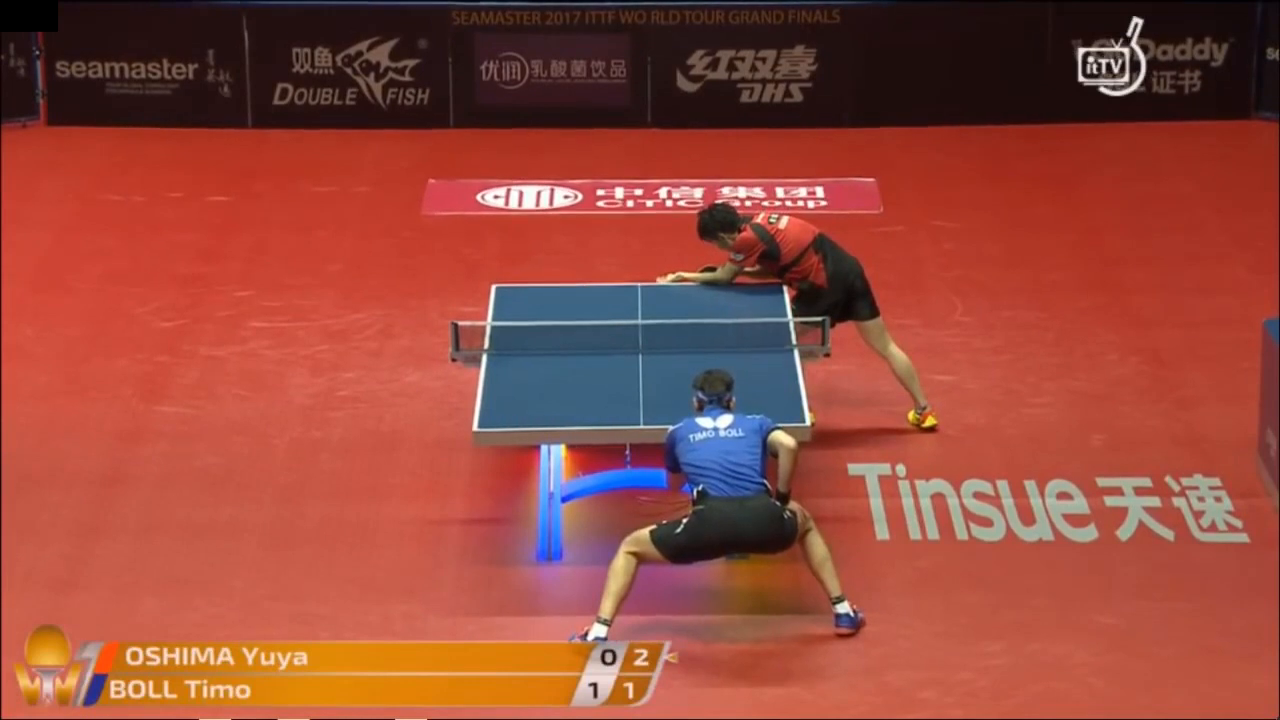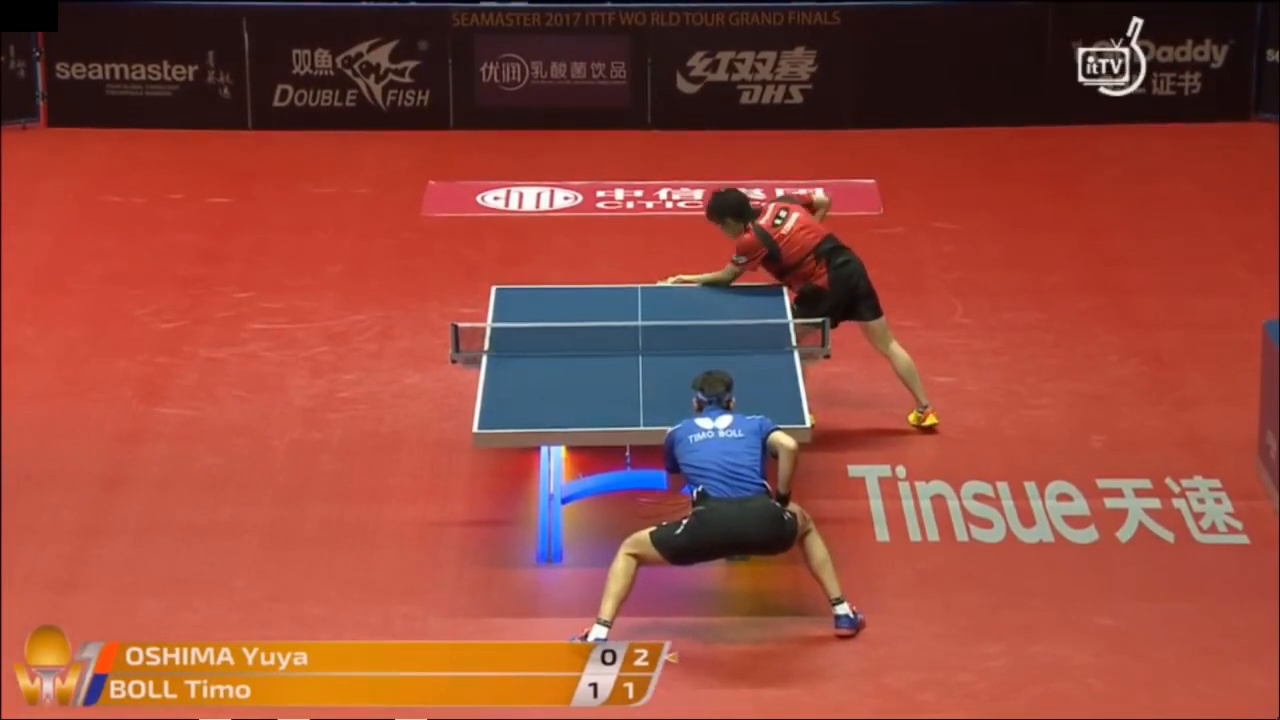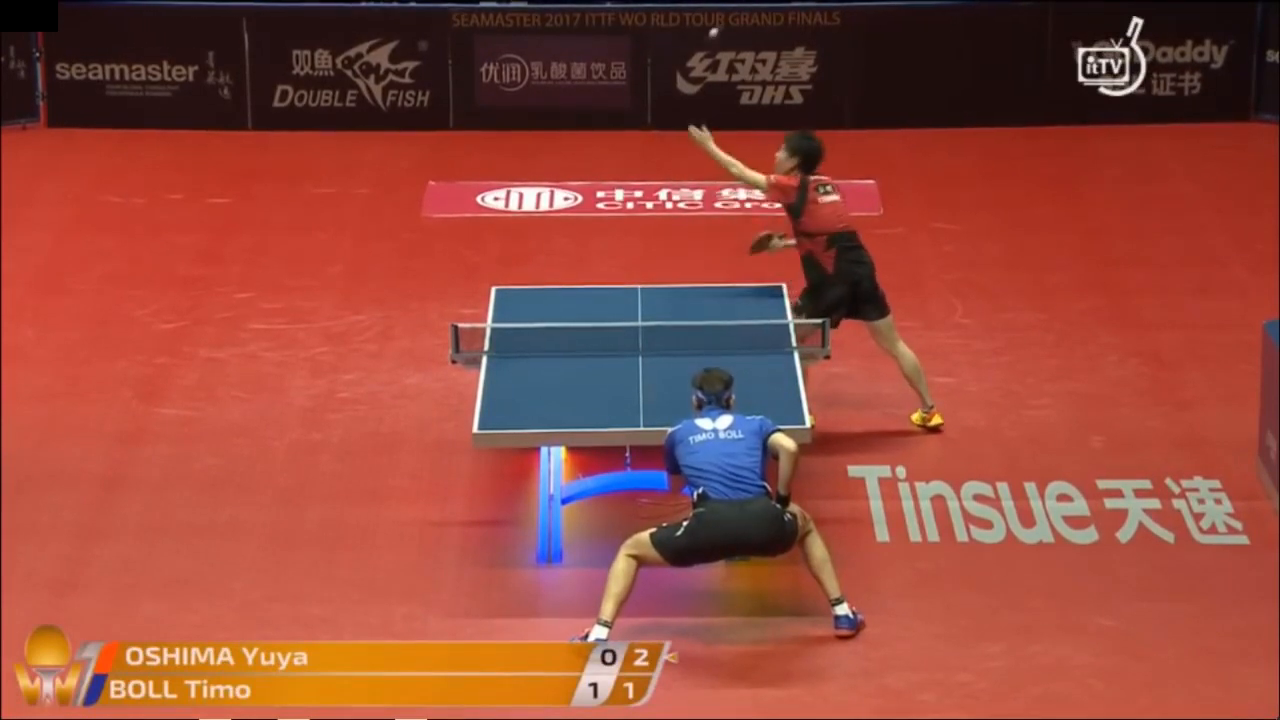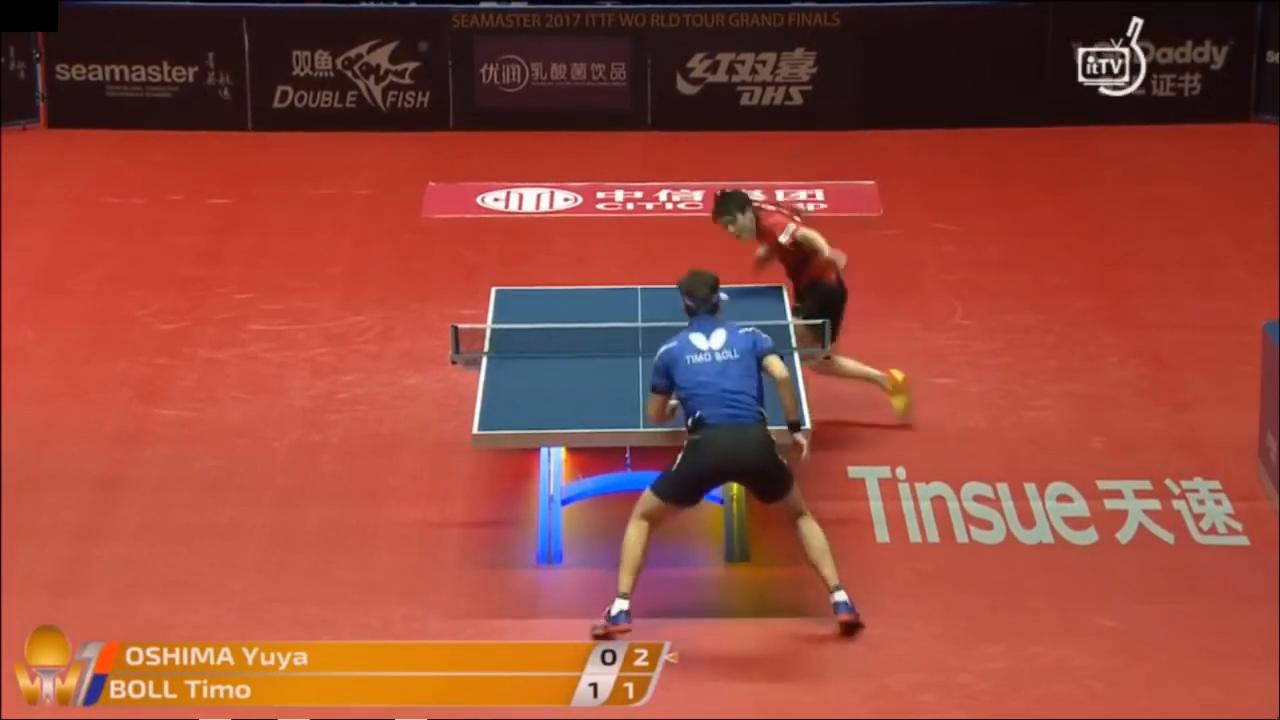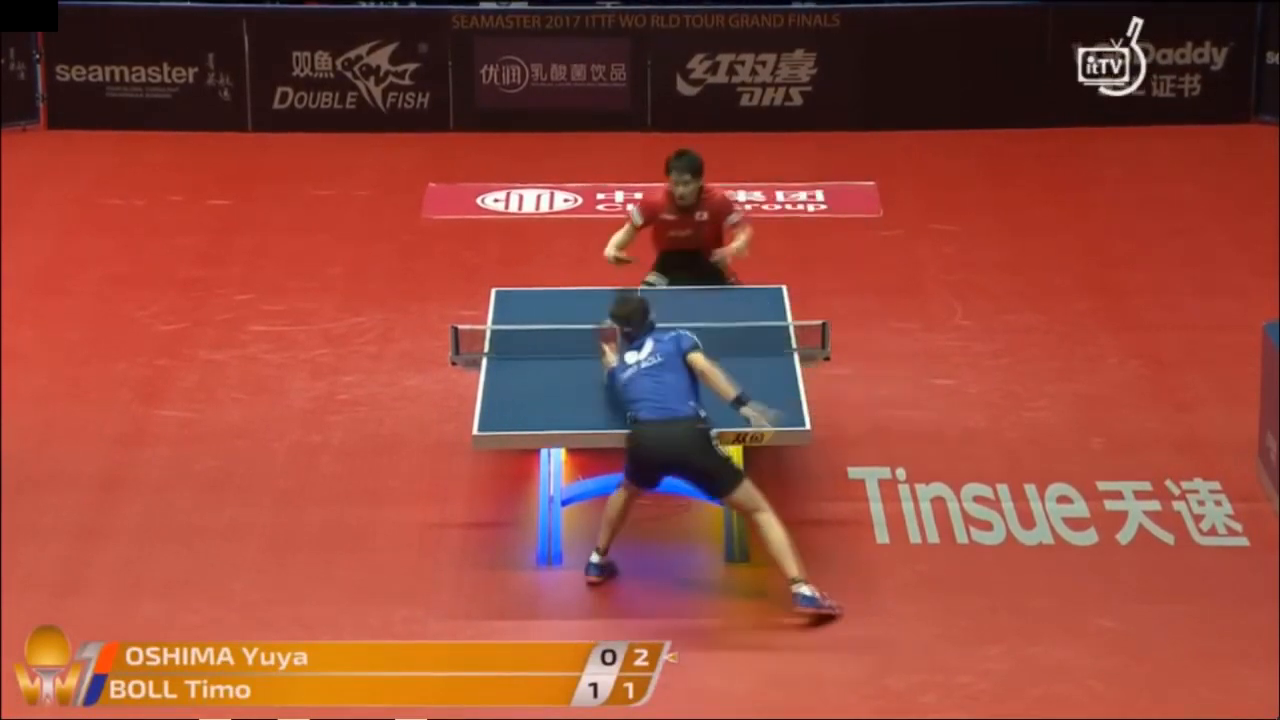
dt=0.7s
person 1, frame 1
left shoulder: (679, 431)
right shoulder: (756, 423)
right elbow: (788, 445)
right wrist: (783, 498)
left hip: (710, 523)
right hip: (762, 521)
left knee: (630, 548)
right knee: (805, 523)
left ankle: (598, 634)
right ankle: (843, 613)
person 1, frame 2
left shoulder: (678, 433)
right shoulder: (755, 423)
right elbow: (788, 446)
right wrist: (782, 499)
left hip: (709, 524)
right hip: (762, 521)
left knee: (630, 550)
right knee: (804, 524)
left ankle: (598, 636)
right ankle: (843, 615)
person 1, frame 3
left shoulder: (678, 434)
right shoulder: (756, 424)
right elbow: (789, 449)
right wrist: (782, 501)
left hip: (710, 527)
right hip: (762, 524)
left knee: (630, 551)
right knee: (804, 525)
left ankle: (599, 635)
right ankle: (843, 614)
person 1, frame 4
left shoulder: (671, 350)
right shoulder: (750, 336)
left elbow: (656, 415)
right elbow: (782, 375)
right wrist: (795, 428)
left hip: (704, 447)
right hip: (755, 443)
left knee: (642, 517)
right knee: (800, 515)
left ankle: (619, 610)
right ankle: (841, 601)
person 1, frame 5
left shoulder: (619, 366)
right shoulder: (675, 339)
right elbow: (703, 366)
right wrist: (743, 403)
left hip: (644, 440)
right hip: (689, 436)
left knee: (628, 489)
right knee: (760, 510)
left ankle: (597, 562)
right ankle: (802, 591)
person 2, frame 1
left shoulder: (748, 239)
right shoulder: (761, 220)
left elbow: (724, 277)
left wrist: (681, 276)
right wrist: (744, 270)
left hip: (825, 285)
right hip: (849, 268)
right knee: (885, 346)
right ankle: (923, 409)
person 2, frame 2
left shoulder: (752, 239)
right shoulder: (781, 204)
left elbow: (725, 278)
right elbow: (824, 202)
left wrist: (683, 279)
left hip: (826, 287)
right hip: (852, 268)
right knee: (887, 345)
right ankle: (924, 409)
person 2, frame 3
left shoulder: (794, 186)
right shoulder: (829, 186)
left elbow: (745, 175)
left wrist: (710, 146)
right wrist: (789, 242)
left hip: (830, 278)
right hip: (861, 268)
left knee: (795, 343)
right knee: (893, 344)
right ankle: (929, 410)
person 2, frame 4
left shoulder: (771, 223)
right shoulder: (765, 214)
left elbow: (807, 235)
left wrist: (827, 252)
right wrist: (764, 254)
left hip: (824, 288)
right hip: (818, 287)
right knee: (819, 362)
right ankle: (888, 380)
person 2, frame 5
left shoulder: (718, 201)
right shoulder: (654, 201)
left elbow: (744, 231)
right elbow: (628, 230)
left wrist: (736, 247)
right wrist: (611, 250)
left hip: (708, 265)
right hip: (670, 265)
